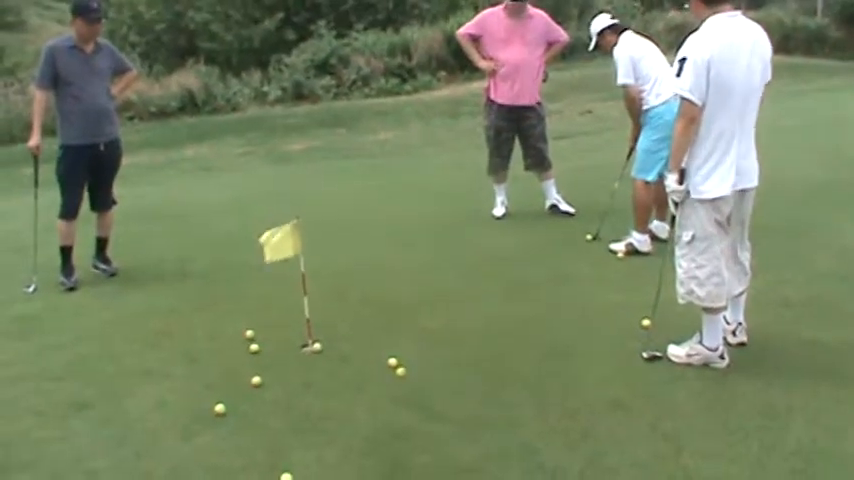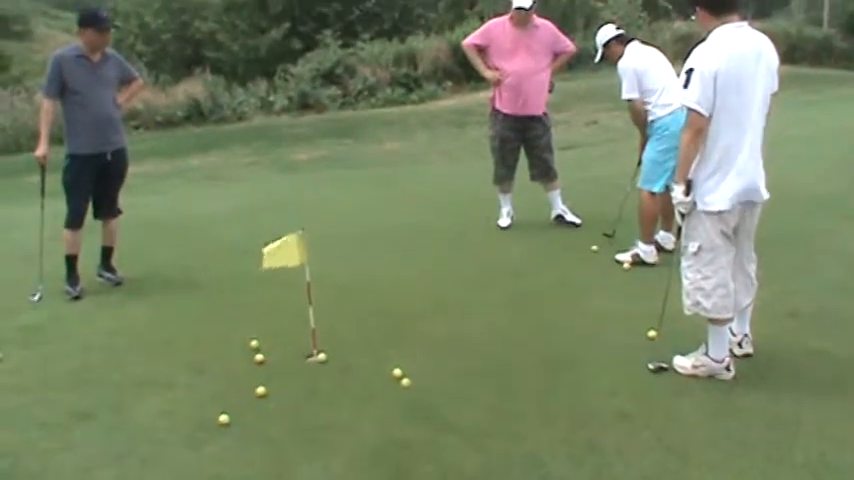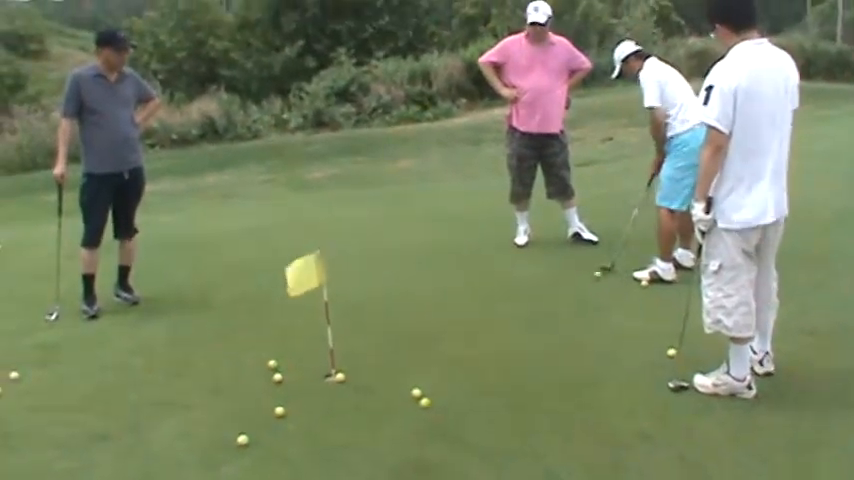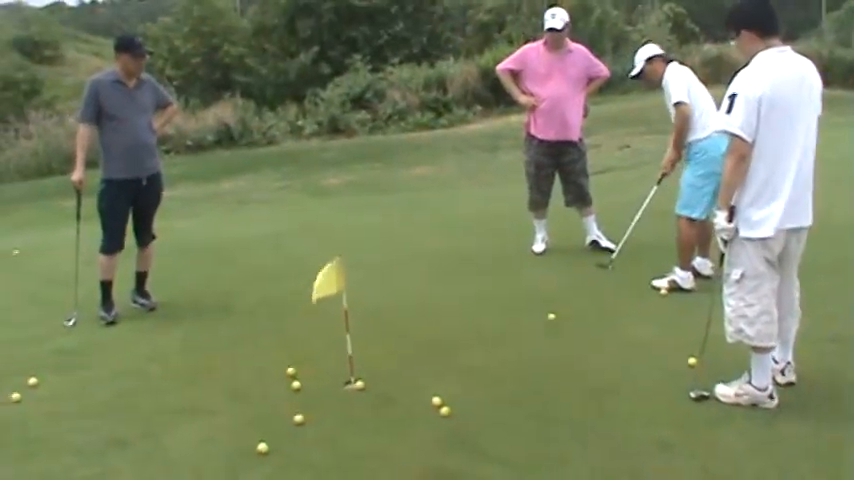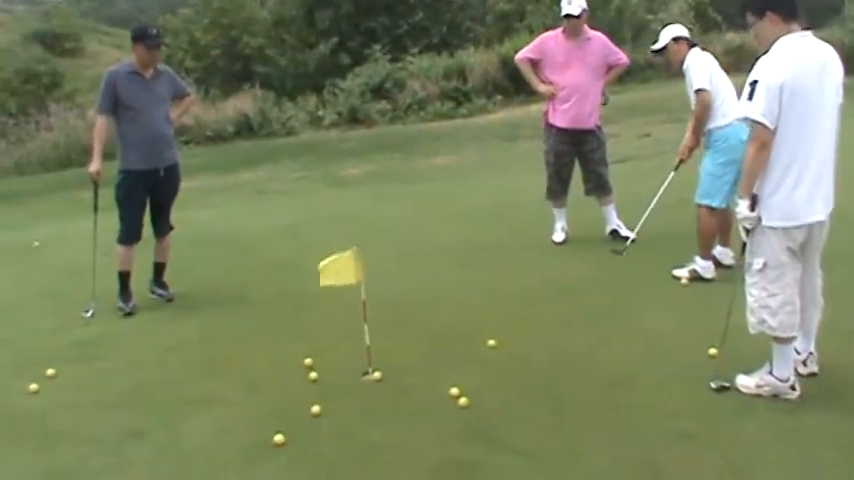
dt=0.4s
person 1, frame 1
left shoulder: (700, 44)
right shoulder: (759, 36)
left elbow: (689, 117)
right elbow: (756, 97)
left wrist: (674, 171)
left hip: (708, 173)
right hip: (745, 167)
left knee: (705, 259)
right knee: (736, 249)
left ankle: (711, 345)
right ankle: (734, 323)
person 1, frame 2
left shoulder: (707, 55)
right shoulder: (765, 47)
left elbow: (696, 127)
right elbow: (763, 108)
left wrist: (680, 182)
left hip: (715, 184)
right hip: (751, 178)
left knee: (711, 269)
right knee: (742, 260)
left ankle: (717, 356)
right ankle: (740, 334)
person 1, frame 3
left shoulder: (727, 72)
right shoulder: (785, 64)
left elbow: (716, 145)
right elbow: (783, 124)
left wrist: (700, 200)
left hip: (735, 201)
right hip: (773, 196)
left knee: (731, 288)
right knee: (764, 279)
left ankle: (738, 376)
right ankle: (761, 353)
person 1, frame 4
left shoulder: (750, 80)
right shoulder: (809, 71)
left elbow: (739, 153)
right elbow: (805, 134)
left wrist: (723, 209)
left hip: (759, 210)
right hip: (797, 205)
left knee: (753, 296)
right knee: (786, 287)
left ankle: (760, 385)
right ankle: (783, 361)
person 1, frame 5
left shoulder: (772, 66)
right shoulder: (830, 57)
left elbow: (761, 141)
right elbow: (826, 123)
left wrist: (744, 196)
left hip: (781, 199)
right hip: (819, 193)
left knee: (775, 286)
right knee: (808, 276)
left ankle: (782, 376)
right ankle: (805, 352)
person 2, frame 1
left shoulder: (107, 50)
right shoulder: (55, 50)
left elbow: (130, 72)
right elbow: (42, 92)
left wrist: (115, 92)
right wrist: (36, 133)
left hip: (108, 140)
right hip: (74, 143)
left knee: (104, 203)
right knee: (69, 208)
left ankle: (101, 255)
right ankle: (66, 267)
person 2, frame 2
left shoulder: (113, 59)
right shoulder: (61, 60)
left elbow: (136, 81)
right elbow: (49, 101)
left wrist: (121, 101)
right wrist: (43, 142)
left hip: (114, 149)
right hip: (81, 152)
left knee: (109, 211)
right knee: (75, 216)
left ankle: (106, 265)
right ankle: (72, 276)
person 2, frame 3
left shoulder: (131, 78)
right shoulder: (79, 79)
left elbow: (153, 100)
right elbow: (67, 120)
left wrist: (139, 120)
right wrist: (61, 161)
left hip: (131, 168)
right hip: (98, 171)
left knee: (127, 231)
right knee: (92, 235)
left ankle: (123, 284)
right ankle: (88, 295)
person 2, frame 4
left shoulder: (149, 84)
right shoulder: (98, 85)
left elbow: (171, 106)
right elbow: (86, 126)
left wrist: (157, 126)
right wrist: (79, 167)
left hip: (149, 174)
right hip: (116, 178)
left knee: (145, 237)
right knee: (111, 241)
left ankle: (140, 290)
right ankle: (106, 300)
person 2, frame 5
left shoulder: (166, 75)
right shoulder: (115, 76)
left elbow: (189, 97)
right elbow: (103, 117)
left wrist: (174, 116)
right wrist: (97, 158)
left hip: (167, 165)
right hip: (134, 169)
left knee: (163, 227)
right knee: (129, 233)
left ankle: (158, 281)
right ankle: (124, 291)
person 3, frame 1
left shoulder: (622, 49)
right shoulder: (639, 42)
left elbow: (632, 94)
left wrist: (636, 128)
right wrist: (639, 126)
left hip: (660, 113)
right hip: (674, 107)
left knee: (643, 178)
right knee: (660, 173)
left ankle: (640, 239)
right ankle: (660, 226)
person 3, frame 2
left shoulder: (627, 62)
right shoulder: (648, 51)
left elbow: (636, 107)
left wrist: (644, 137)
right wrist: (648, 135)
left hip: (667, 124)
right hip: (681, 118)
left knee: (649, 188)
right knee: (666, 183)
left ankle: (646, 249)
right ankle: (666, 237)
person 3, frame 3
left shoulder: (648, 73)
right shoulder: (662, 69)
left elbow: (658, 117)
left wrist: (659, 153)
right wrist: (663, 151)
left hip: (686, 141)
right hip: (699, 136)
left knee: (667, 206)
right knee: (683, 201)
left ankle: (664, 267)
right ankle: (684, 254)
person 3, frame 4
left shoulder: (674, 74)
right shoulder: (678, 75)
left elbow: (684, 113)
right elbow: (681, 121)
left wrist: (675, 151)
right wrist: (671, 153)
left hip: (705, 149)
right hip: (714, 146)
left knee: (687, 214)
right knee: (700, 210)
left ankle: (683, 275)
right ankle: (702, 263)
person 3, frame 5
left shoulder: (695, 60)
right shoulder: (699, 62)
left elbow: (705, 100)
right elbow: (699, 108)
left wrist: (693, 137)
right wrist: (688, 139)
left hip: (725, 136)
right hip: (733, 134)
left knee: (707, 203)
right knee: (720, 199)
left ankle: (703, 265)
right ankle: (723, 252)
person 4, frame 1
left shoulder: (540, 19)
left elbow: (562, 39)
right elbow: (463, 34)
left wrist: (543, 60)
right wrist: (480, 61)
left hip: (530, 100)
right hip: (499, 101)
left knee: (540, 154)
right knee: (498, 155)
left ankle: (553, 199)
right ankle: (500, 200)
person 4, frame 2
left shoulder: (546, 29)
right shoulder: (495, 27)
left elbow: (569, 49)
right elbow: (468, 44)
left wrist: (549, 70)
right wrist: (486, 71)
left hip: (536, 109)
right hip: (504, 110)
left knee: (546, 164)
right knee: (503, 165)
left ankle: (558, 210)
right ankle: (506, 210)
person 4, frame 3
left shoulder: (562, 46)
right shoulder: (511, 45)
left elbow: (585, 66)
right elbow: (485, 62)
left wrist: (566, 87)
right wrist: (502, 89)
left hip: (552, 127)
right hip: (521, 127)
left knee: (563, 181)
right knee: (520, 183)
left ankle: (575, 227)
right ankle: (523, 228)
person 4, frame 4
left shoulder: (580, 54)
right shoulder: (529, 53)
left elbow: (603, 74)
right elbow: (502, 69)
left wrist: (584, 94)
right wrist: (519, 96)
left hip: (570, 134)
right hip: (539, 135)
left knee: (580, 189)
right knee: (538, 191)
left ankle: (593, 234)
right ankle: (540, 235)
person 4, frame 5
left shoulder: (599, 41)
right shoulder: (548, 41)
left elbow: (622, 62)
right elbow: (521, 58)
left wrist: (603, 82)
right wrist: (539, 85)
left hip: (589, 124)
right hip: (558, 123)
left knee: (600, 178)
right knee: (557, 180)
left ankle: (613, 224)
right ankle: (560, 225)
